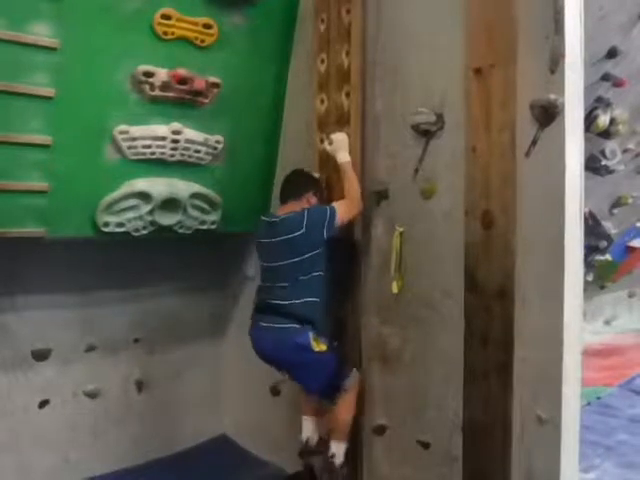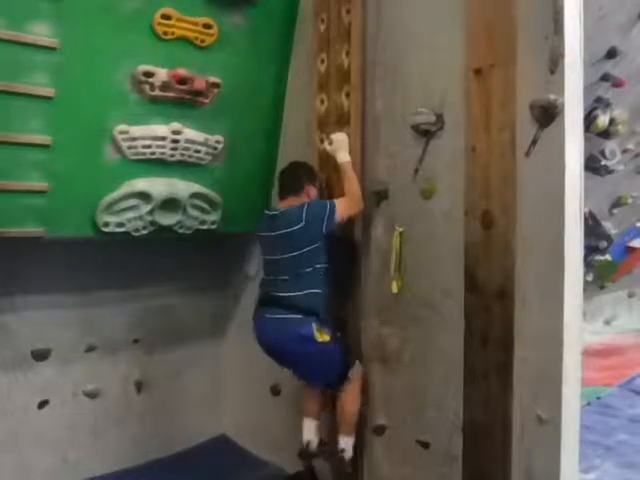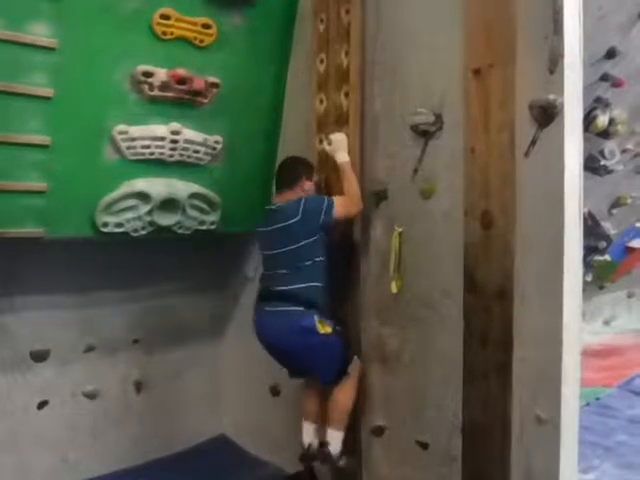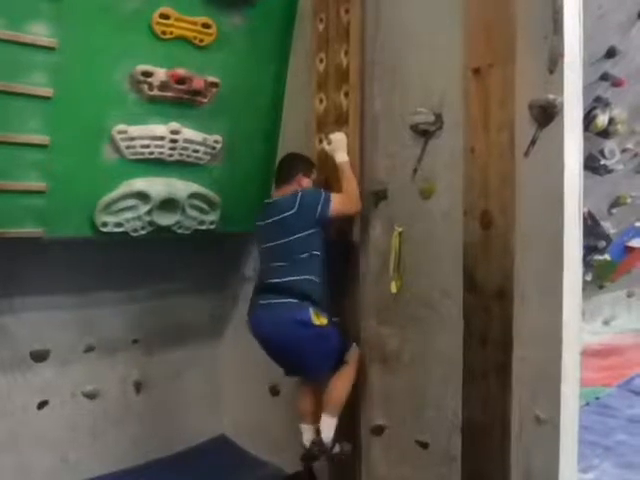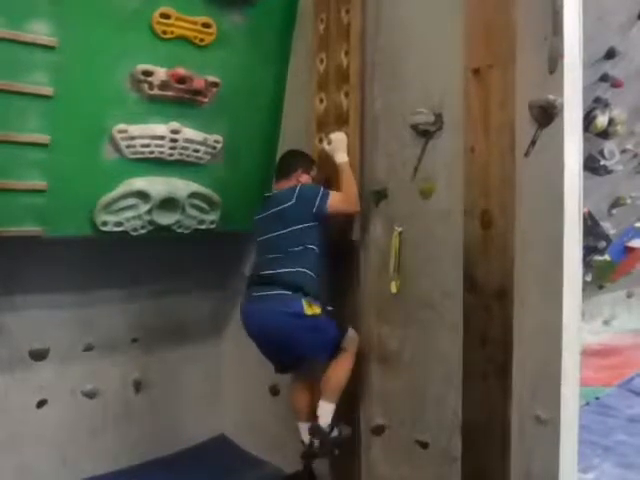
dt=0.1s
person 1, frame 1
left shoulder: (265, 226)
right shoulder: (309, 221)
right elbow: (354, 204)
left wrist: (311, 179)
right wrist: (342, 156)
left hip: (261, 331)
right hip: (294, 335)
left knee: (317, 378)
right knee: (348, 385)
left ankle: (309, 439)
person 1, frame 2
left shoulder: (267, 221)
right shoulder: (309, 215)
right elbow: (355, 204)
right wrist: (342, 155)
left hip: (265, 324)
right hip: (297, 325)
left knee: (319, 374)
right knee: (352, 375)
left ankle: (309, 441)
right ankle: (346, 453)
person 1, frame 3
left shoulder: (265, 217)
right shoulder: (307, 207)
right elbow: (354, 204)
right wrist: (341, 155)
left hip: (265, 320)
right hip: (298, 319)
left knee: (317, 375)
right knee: (350, 371)
left ankle: (310, 444)
right ankle: (333, 447)
person 1, frame 4
left shoulder: (266, 212)
right shoulder: (305, 201)
right elbow: (352, 204)
right wrist: (341, 156)
left hip: (261, 314)
right hip: (293, 313)
left knee: (311, 375)
right knee: (349, 358)
left ankle: (310, 444)
right ankle: (325, 437)
person 1, frame 5
left shoulder: (265, 207)
right shoulder: (302, 195)
right elbow: (351, 203)
right wrist: (340, 156)
left hip: (253, 308)
right hip: (285, 305)
left knee: (304, 370)
right knee: (349, 343)
left ankle: (310, 438)
right ankle: (323, 425)
